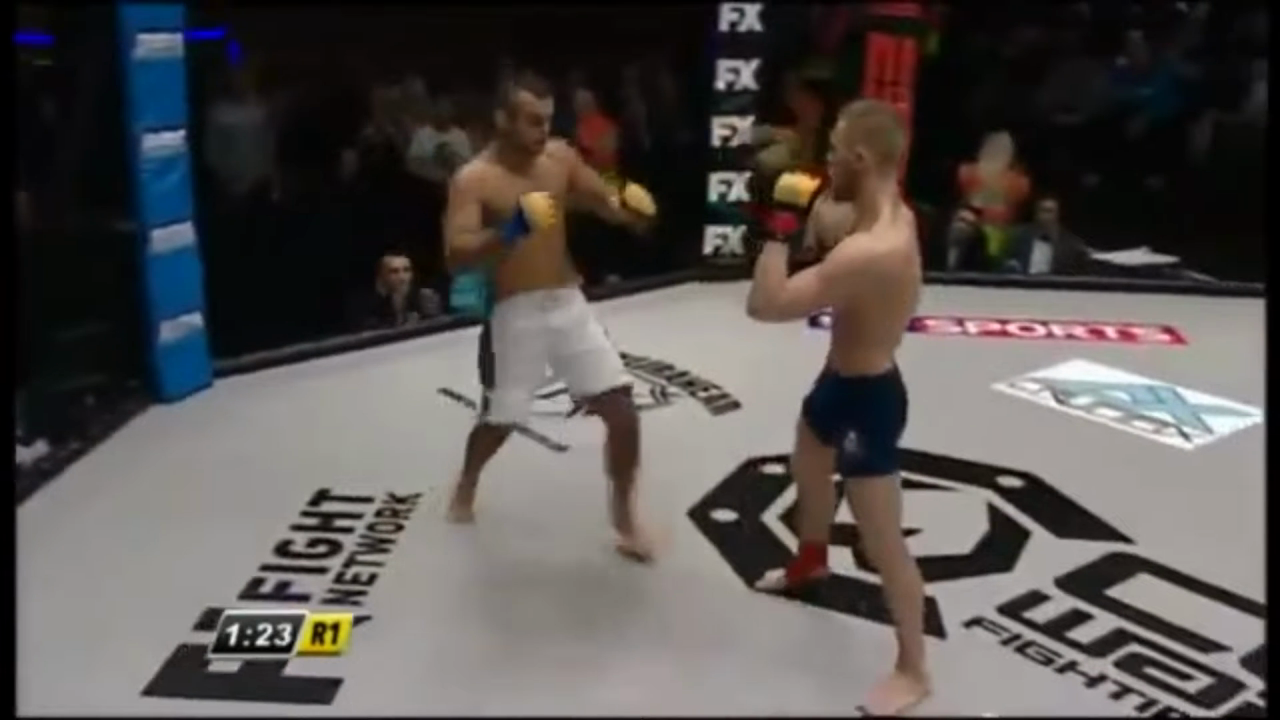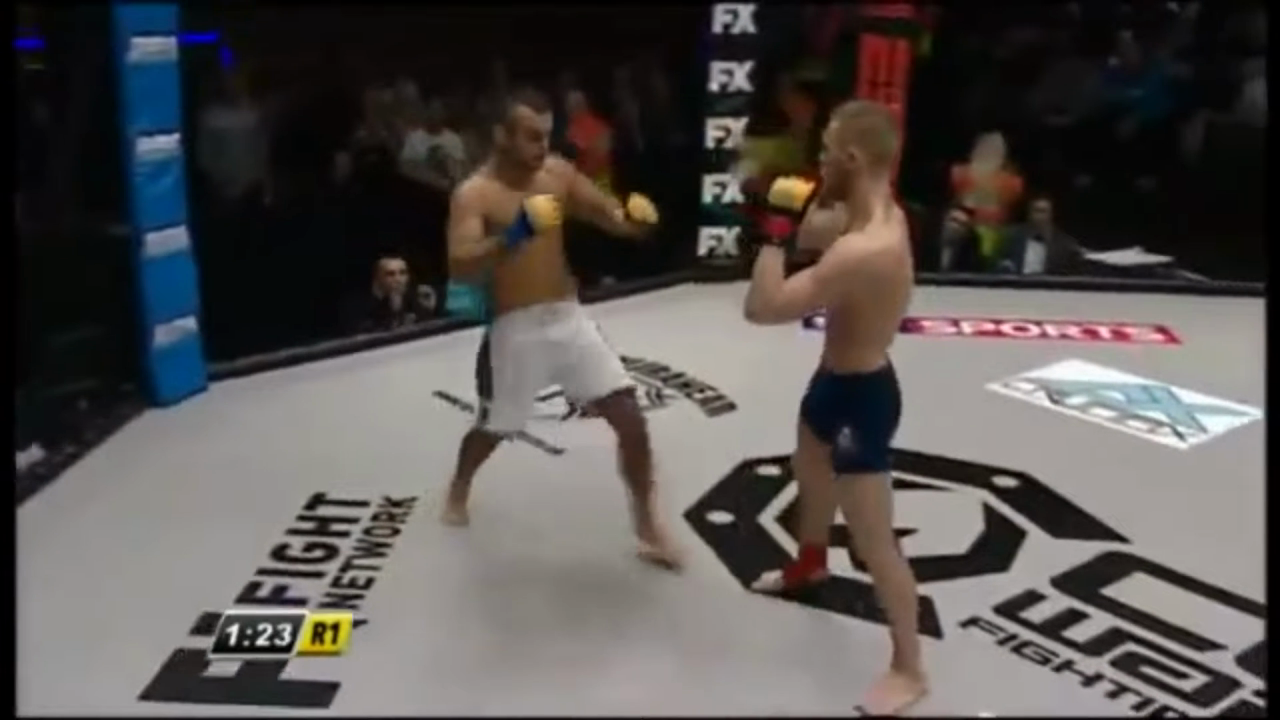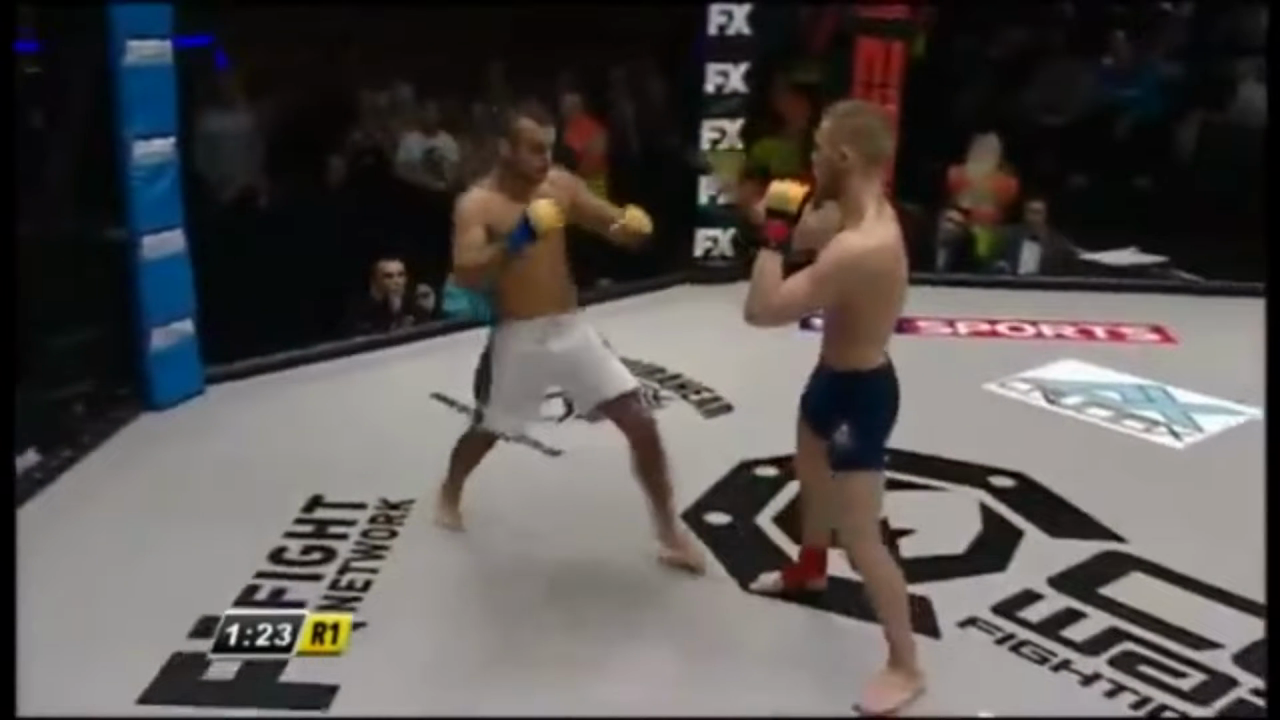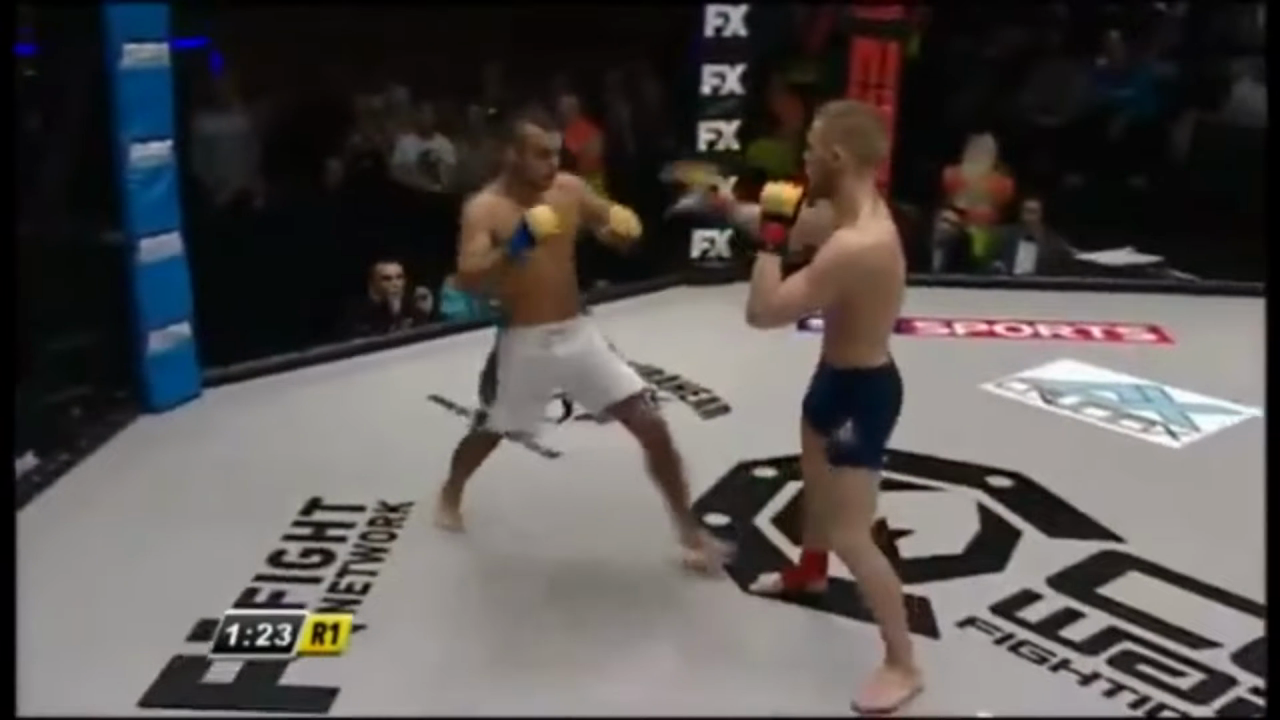
dt=0.2s
person 1, frame 1
left shoulder: (870, 254)
right shoulder: (891, 214)
left elbow: (765, 305)
left wrist: (782, 224)
right wrist: (803, 208)
left hip: (868, 400)
right hip: (841, 381)
left knee: (883, 543)
right knee: (808, 470)
left ankle: (912, 670)
right ankle: (810, 561)
person 1, frame 2
left shoulder: (864, 252)
right shoulder: (879, 213)
left elbow: (762, 308)
right elbow: (819, 230)
left wrist: (778, 226)
right wrist: (797, 216)
left hip: (861, 397)
right hip: (836, 380)
left knee: (873, 541)
right knee: (809, 471)
left ankle: (908, 669)
right ankle: (809, 563)
person 1, frame 3
left shoulder: (860, 248)
right shoulder: (868, 211)
left elbow: (762, 310)
left wrist: (774, 229)
right wrist: (770, 215)
left hip: (860, 393)
right hip: (835, 376)
left knee: (860, 537)
right knee: (811, 473)
left ankle: (905, 667)
right ankle: (810, 568)
person 1, frame 4
left shoulder: (858, 246)
right shoulder: (853, 209)
left elbow: (763, 312)
right elbow: (789, 229)
left wrist: (773, 234)
right wrist: (730, 205)
left hip: (861, 392)
right hip: (838, 376)
left knee: (851, 537)
right knee: (816, 479)
left ankle: (902, 665)
right ankle: (809, 571)
person 2, frame 1
left shoulder: (560, 157)
right shoulder: (473, 179)
left elbow: (606, 199)
right elbow: (456, 254)
left wrist: (631, 206)
right wrist: (511, 229)
left hip: (569, 304)
right hip: (516, 314)
left knee: (622, 415)
right knee: (499, 423)
left ankle: (623, 518)
right ankle: (466, 485)
person 2, frame 2
left shoulder: (558, 172)
right shoulder: (473, 194)
left elbow: (606, 212)
right elbow: (461, 266)
left wrist: (633, 217)
right wrist: (515, 234)
left hip: (569, 317)
right hip: (515, 328)
left knee: (630, 419)
right knee: (494, 429)
left ankle: (646, 524)
right ankle: (459, 489)
person 2, frame 3
left shoulder: (561, 184)
right shoulder: (476, 204)
left elbow: (610, 221)
right elbow: (466, 275)
left wrist: (633, 225)
right wrist: (517, 239)
left hip: (572, 328)
right hip: (519, 338)
left knee: (641, 424)
right knee: (488, 431)
left ankle: (668, 529)
right ankle: (449, 493)
person 2, frame 4
left shoulder: (570, 189)
right shoulder: (483, 209)
left elbow: (617, 224)
right elbow: (470, 281)
left wrist: (623, 227)
right wrist: (517, 245)
left hip: (578, 334)
right hip: (524, 343)
left knee: (652, 426)
right knee: (489, 432)
left ankle: (691, 531)
right ankle: (450, 494)
